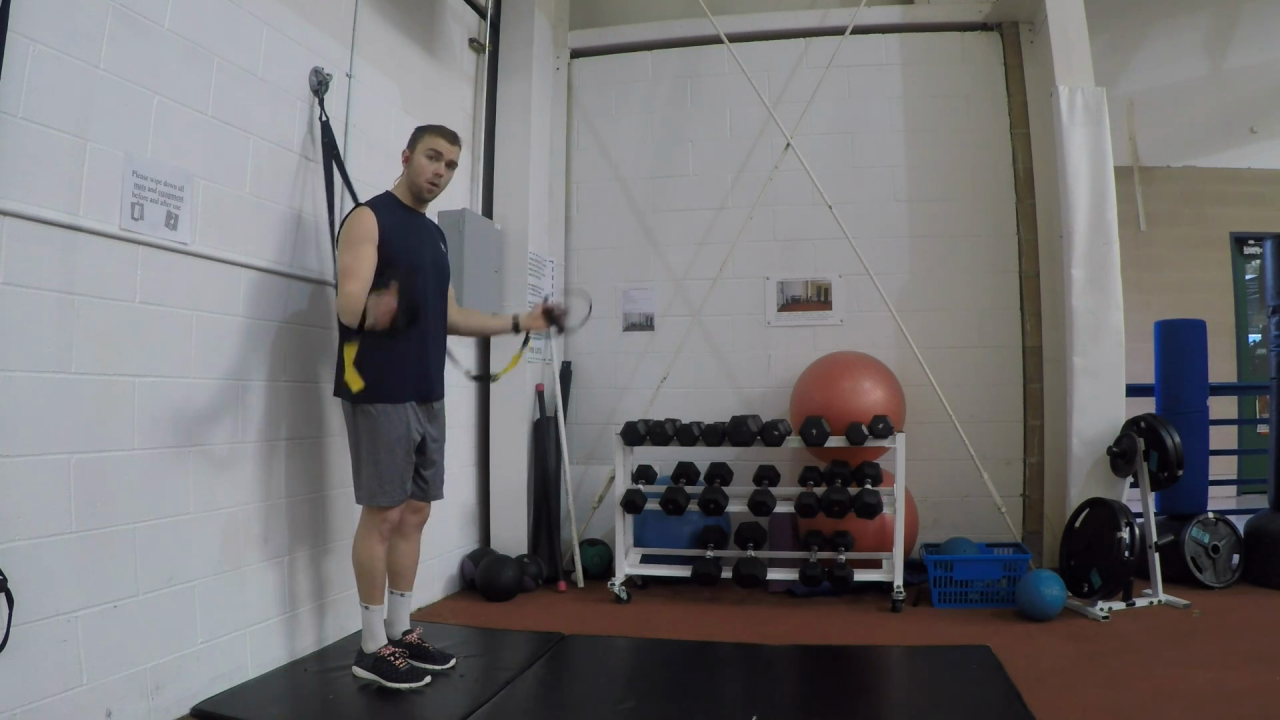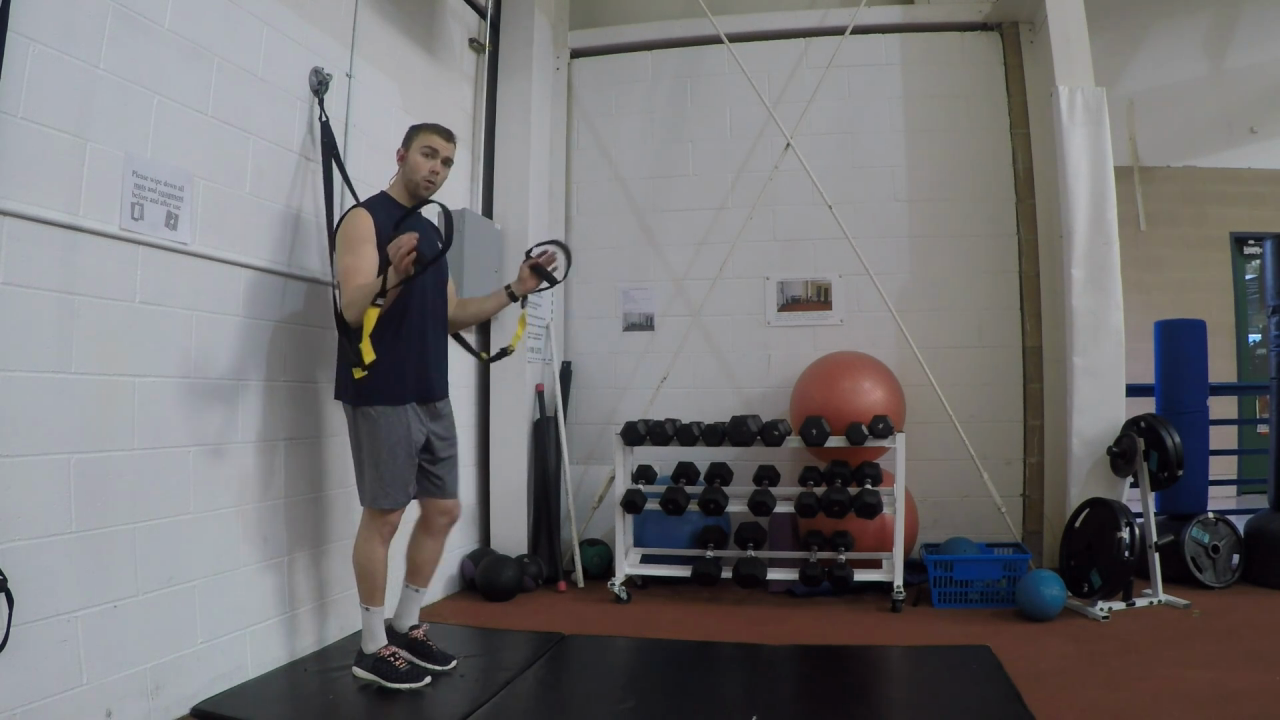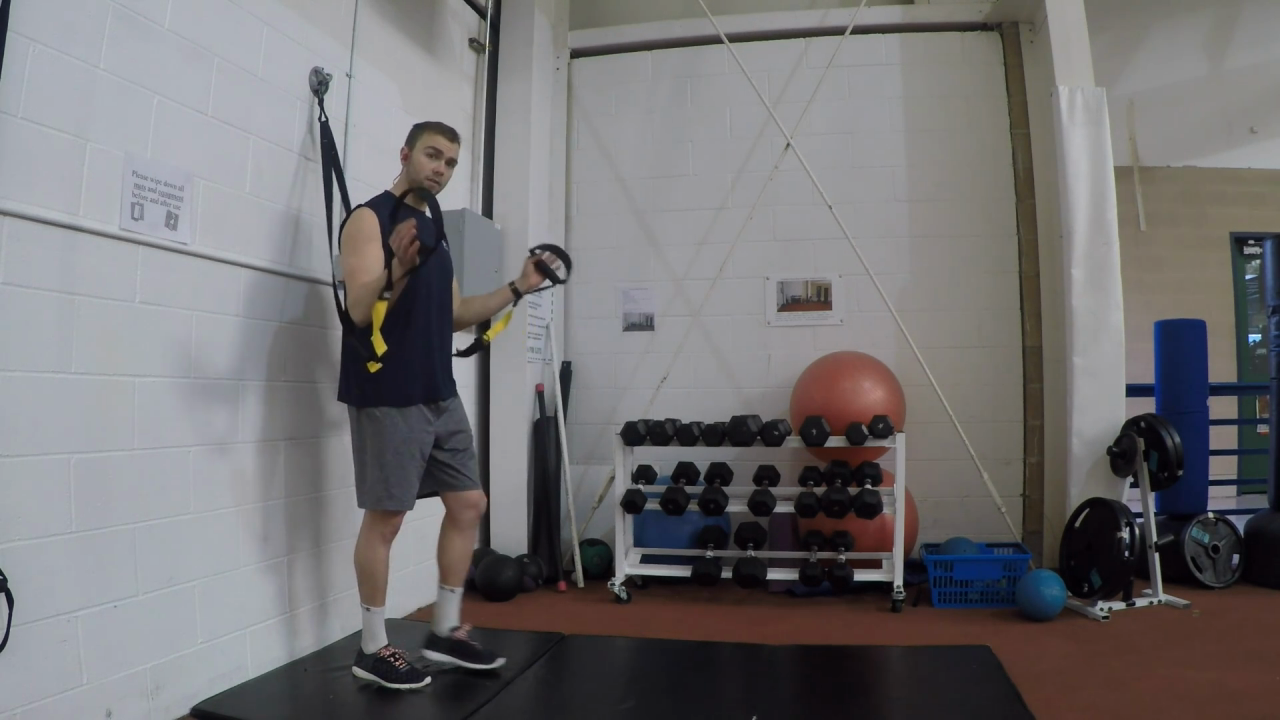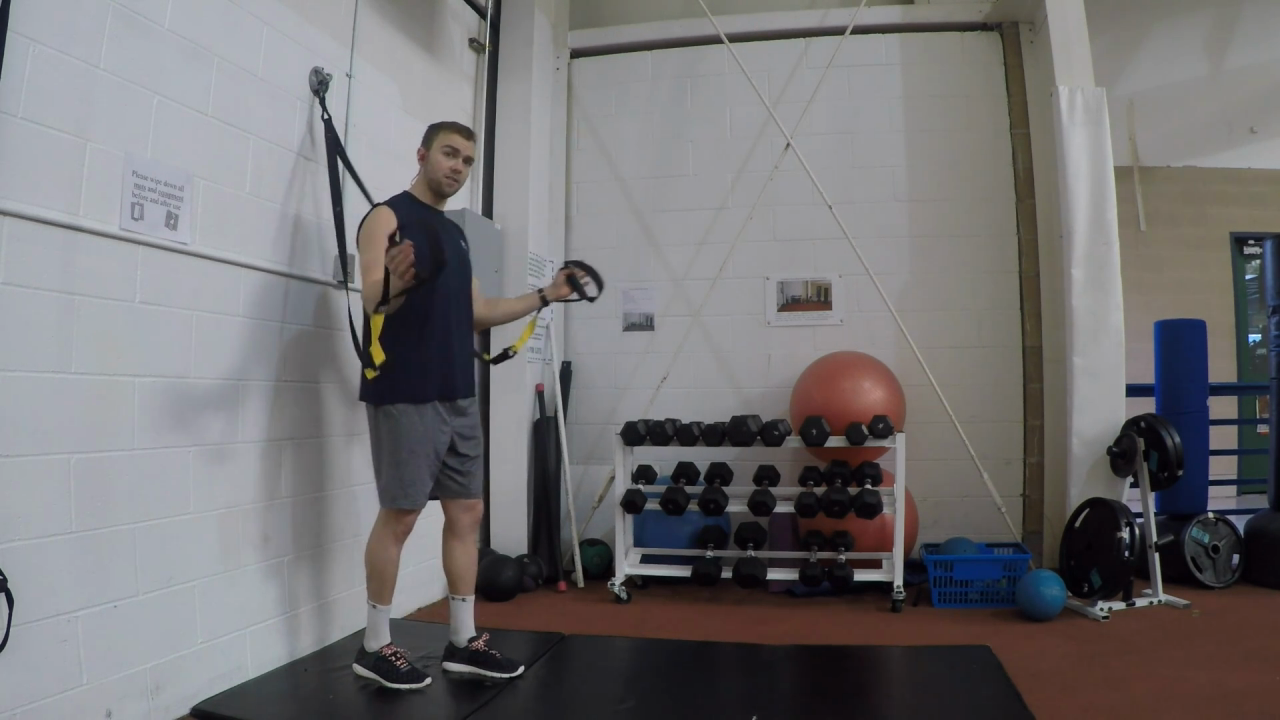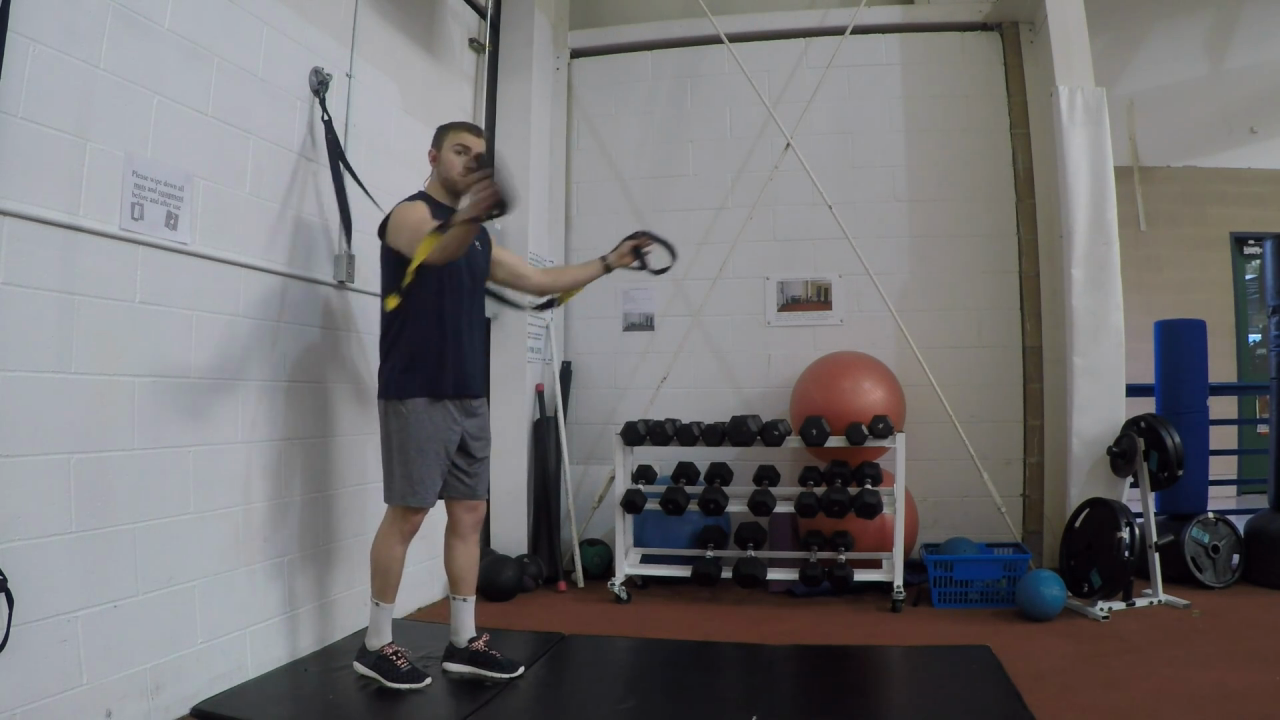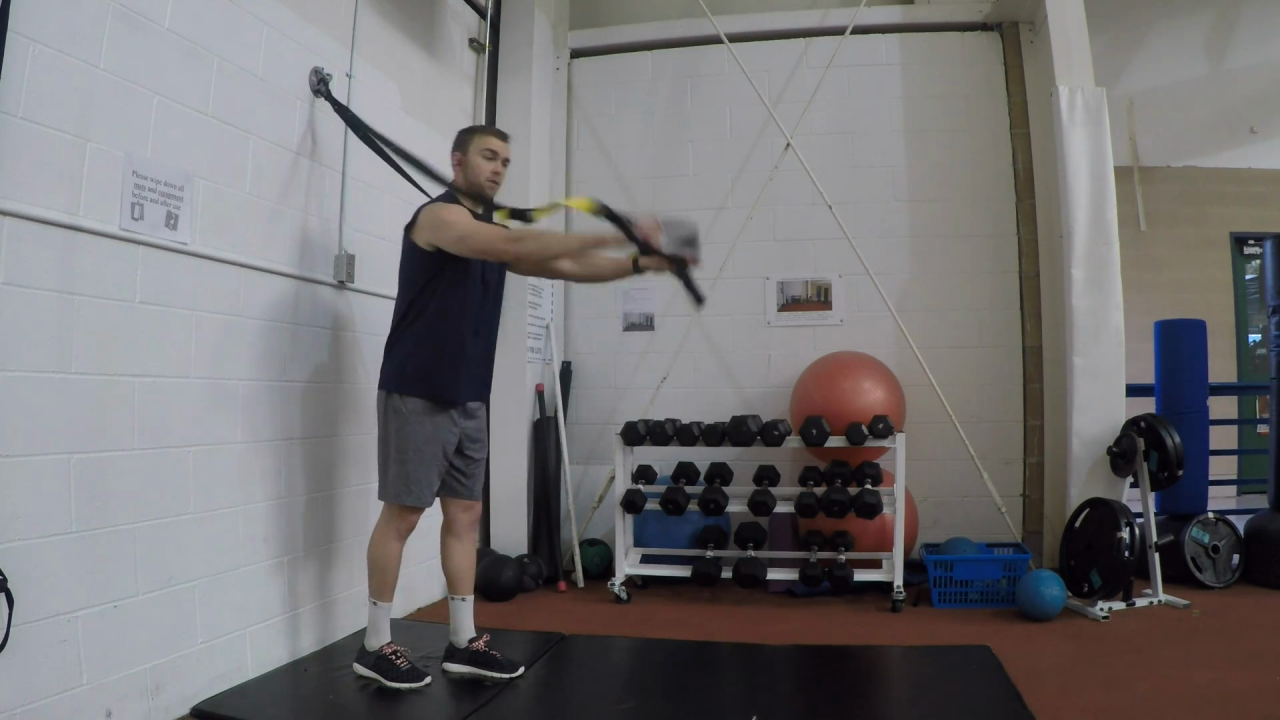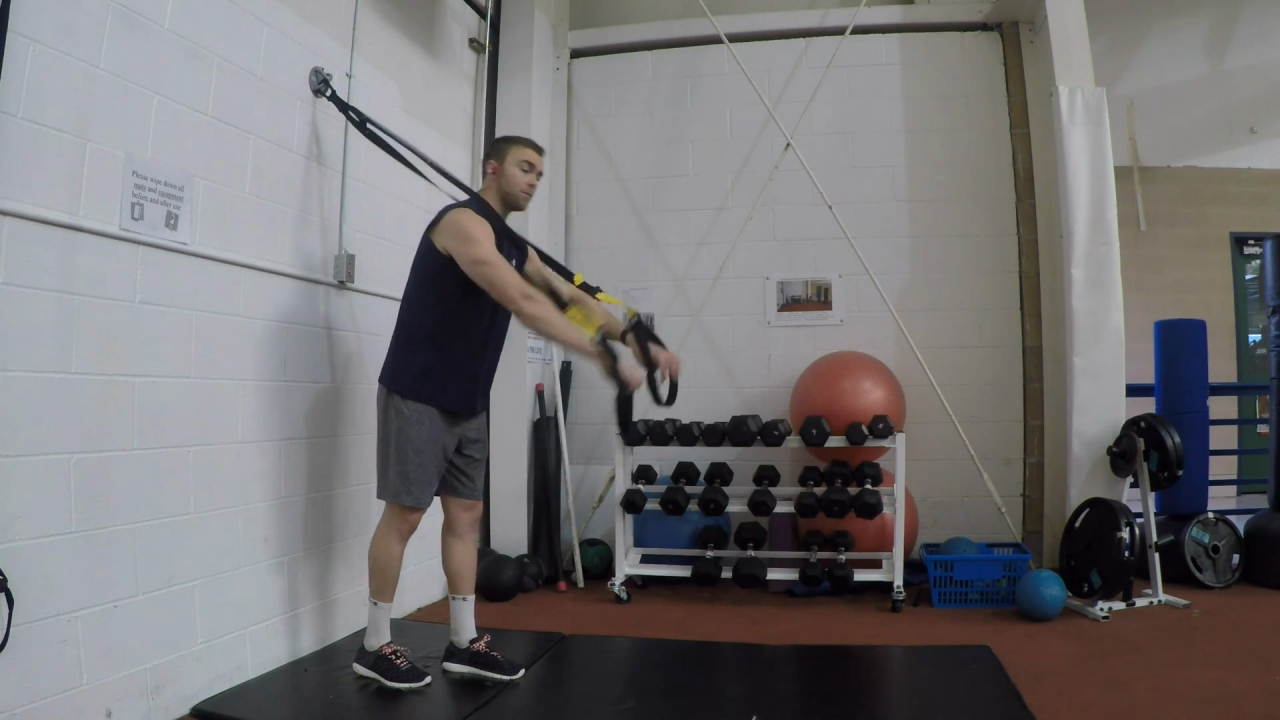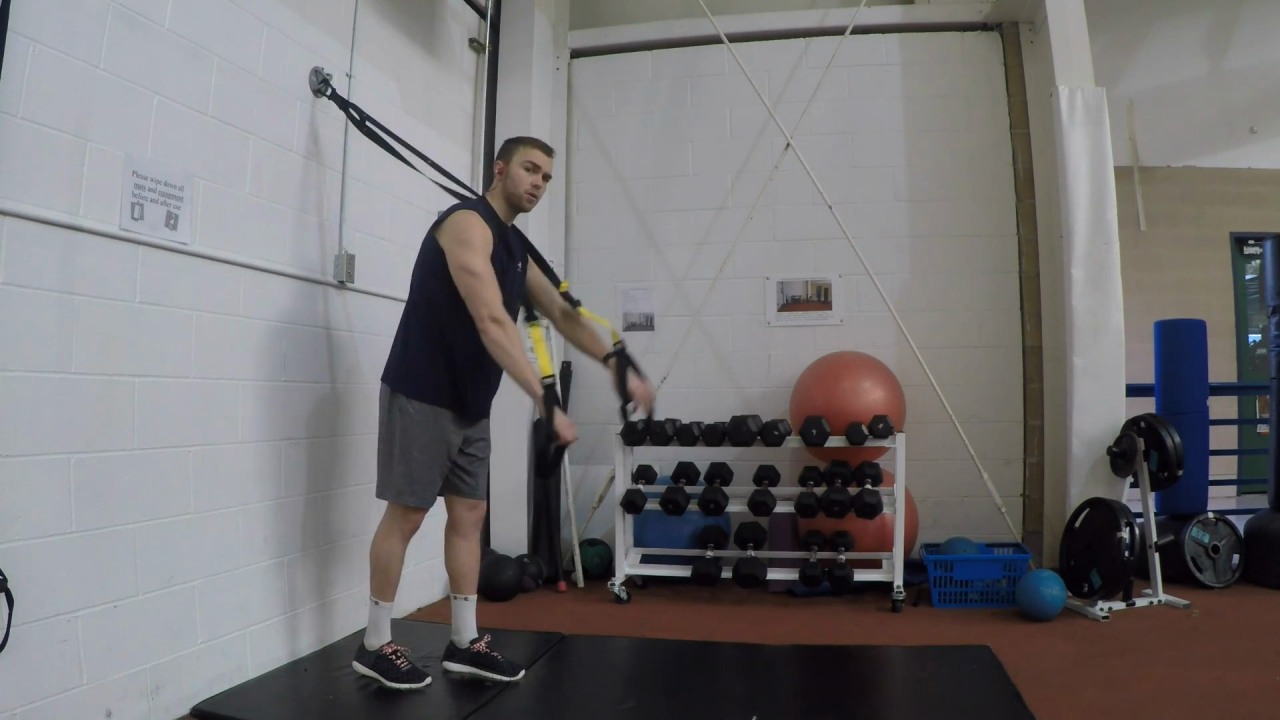
dt=0.3s
person 1, frame 1
left shoulder: (434, 234)
right shoulder: (369, 219)
right elbow: (346, 305)
left wrist: (518, 322)
right wrist: (373, 312)
left hip: (427, 394)
right hip: (381, 394)
left knee: (414, 513)
right knee: (383, 514)
left ankle: (400, 630)
right ankle: (373, 646)
person 1, frame 2
left shoulder: (432, 231)
right shoulder: (366, 219)
left elbow: (449, 314)
right elbow: (354, 309)
left wrist: (514, 290)
right wrist: (393, 276)
left hip: (431, 395)
right hip: (382, 396)
left knee: (442, 510)
right knee: (383, 516)
left ankle: (405, 625)
right ankle: (372, 646)
person 1, frame 3
left shoulder: (435, 231)
right shoulder: (370, 219)
right elbow: (360, 307)
left wrist: (517, 288)
right wrist: (397, 265)
left hip: (440, 396)
right hip: (388, 397)
left knee: (468, 505)
right knee: (384, 517)
left ankle: (447, 629)
right ankle: (373, 647)
person 1, frame 4
left shoulder: (453, 233)
right shoulder: (388, 218)
left elbow: (474, 313)
right elbow: (374, 301)
left wrist: (545, 296)
right wrist: (397, 282)
left hip: (458, 396)
right hip: (404, 396)
left knee: (466, 515)
right knee: (399, 516)
left ankle: (464, 640)
right ankle: (375, 646)
person 1, frame 5
left shoulder: (474, 235)
right shoulder: (410, 213)
left elbow: (537, 282)
right elbow: (437, 249)
left wrist: (608, 262)
right wrist: (475, 211)
left hip: (467, 395)
right hip: (417, 394)
left knee: (469, 515)
right knee: (406, 514)
left ankle: (463, 641)
right ankle: (376, 644)
person 1, frame 6
left shoulder: (493, 232)
right shoulder: (440, 216)
left elbow: (566, 267)
right elbow: (520, 245)
left wrist: (639, 262)
right wrist: (614, 233)
left hip: (468, 396)
right hip: (418, 393)
left knee: (465, 514)
right knee: (402, 513)
left ankle: (463, 641)
right ankle: (375, 644)
person 1, frame 7
left shoulder: (512, 243)
right shoulder: (464, 222)
left elbow: (570, 298)
right elbow: (524, 304)
left wrist: (634, 339)
right wrist: (605, 357)
left hip: (466, 399)
right hip: (418, 393)
left knee: (467, 512)
right knee: (404, 514)
left ankle: (464, 641)
right ankle: (375, 645)
person 1, frame 8
left shoulder: (515, 246)
right shoulder: (466, 224)
left elbow: (563, 315)
right elbow: (493, 322)
left wrist: (618, 366)
right wrist: (546, 401)
left hip: (468, 401)
right hip: (421, 394)
left knee: (469, 514)
right knee: (405, 513)
left ankle: (464, 641)
right ankle: (375, 644)
